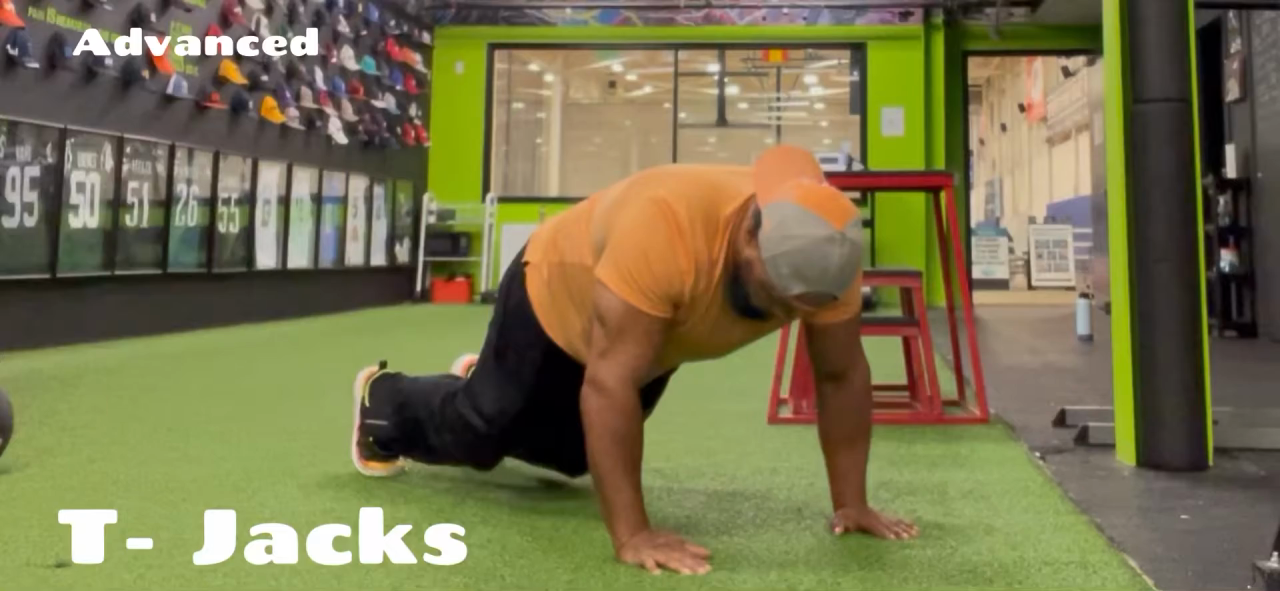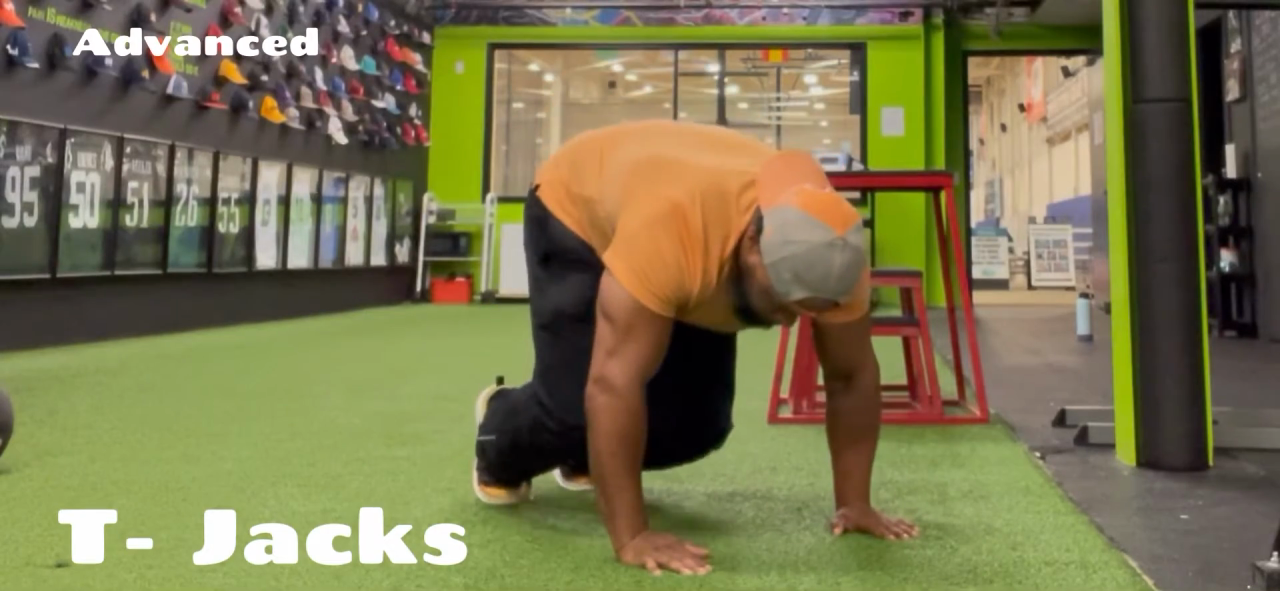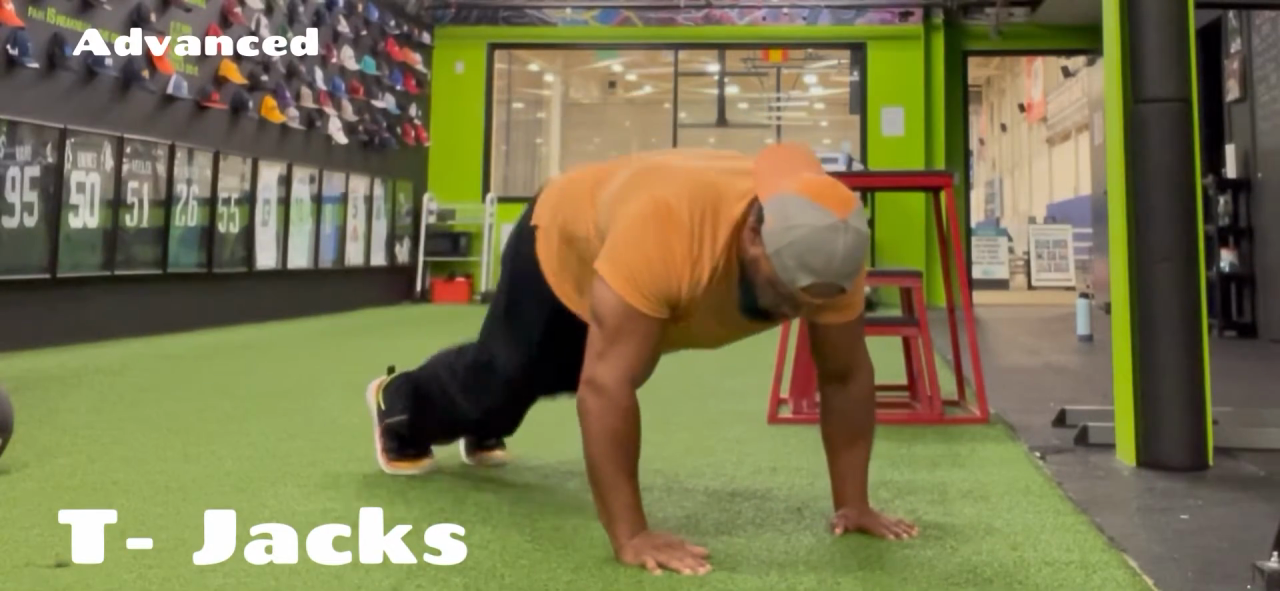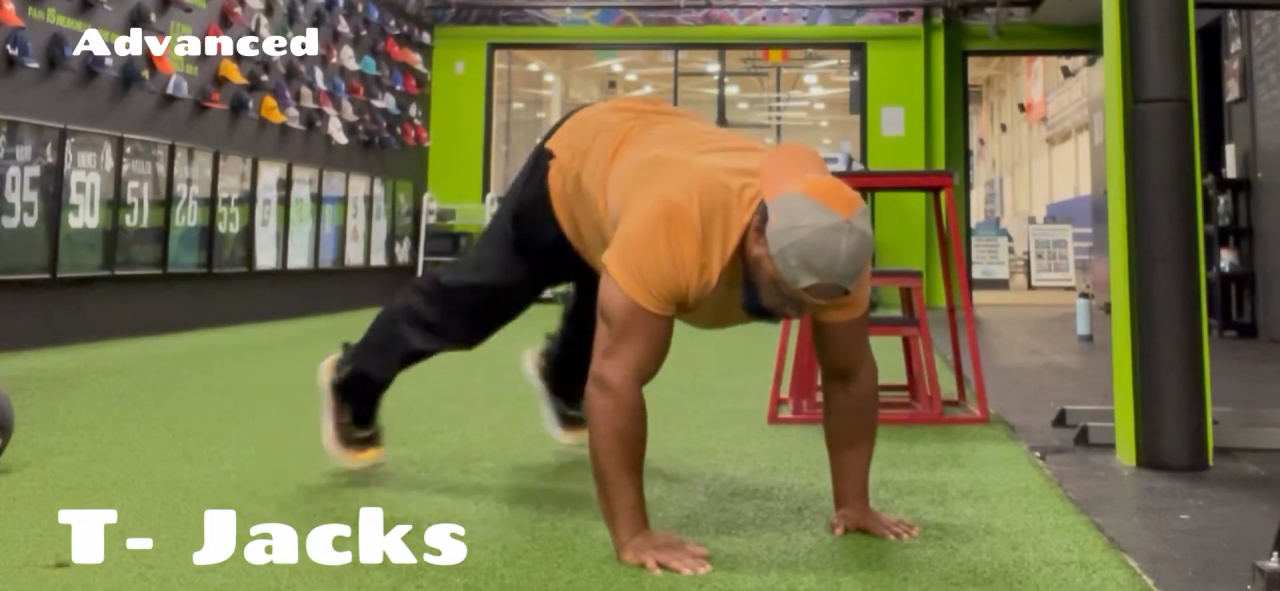
dt=0.7s
person 1, frame 1
left shoulder: (821, 250)
right shoulder: (666, 232)
left elbow: (842, 376)
right elbow: (608, 387)
left wrist: (852, 504)
right wrist: (631, 535)
left hip: (637, 326)
right hip: (563, 292)
left knee: (566, 448)
right knee: (486, 423)
left ankle: (484, 378)
right ankle: (382, 405)
person 1, frame 2
left shoulder: (825, 252)
right shoulder: (672, 231)
left elbow: (851, 376)
right elbow: (612, 382)
left wrist: (855, 504)
right wrist: (631, 538)
right hip: (578, 196)
left knee: (697, 425)
right knee: (577, 402)
left ankle: (589, 449)
right ankle: (501, 445)
person 1, frame 3
left shoulder: (824, 247)
right shoulder: (664, 233)
left elbow: (846, 377)
right elbow: (607, 386)
left wrist: (852, 504)
right wrist: (630, 536)
right hip: (569, 241)
left knee: (555, 371)
right knee: (504, 373)
left ankle: (483, 422)
right ankle: (400, 408)
person 1, frame 4
left shoulder: (828, 245)
right shoulder: (674, 226)
left elbow: (850, 372)
right elbow: (613, 378)
left wrist: (854, 502)
right wrist: (631, 535)
right hip: (581, 169)
right knee: (468, 300)
left ankle: (562, 384)
right ankle: (353, 379)
